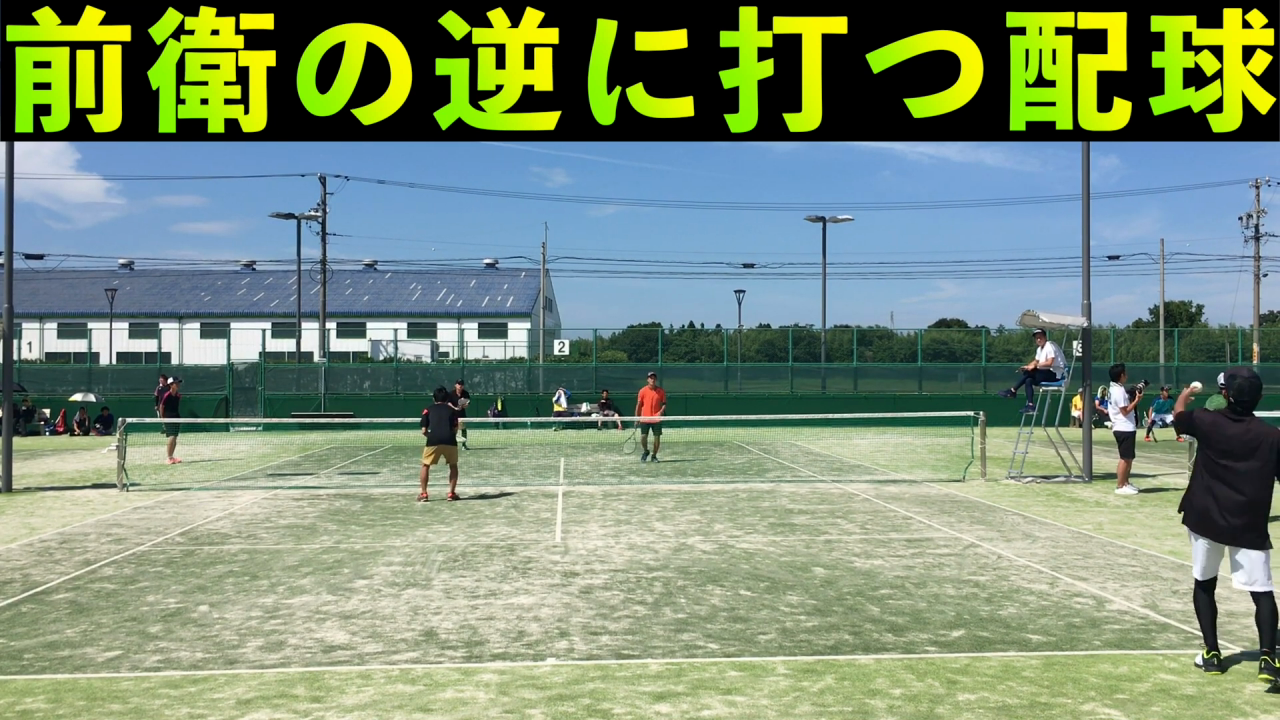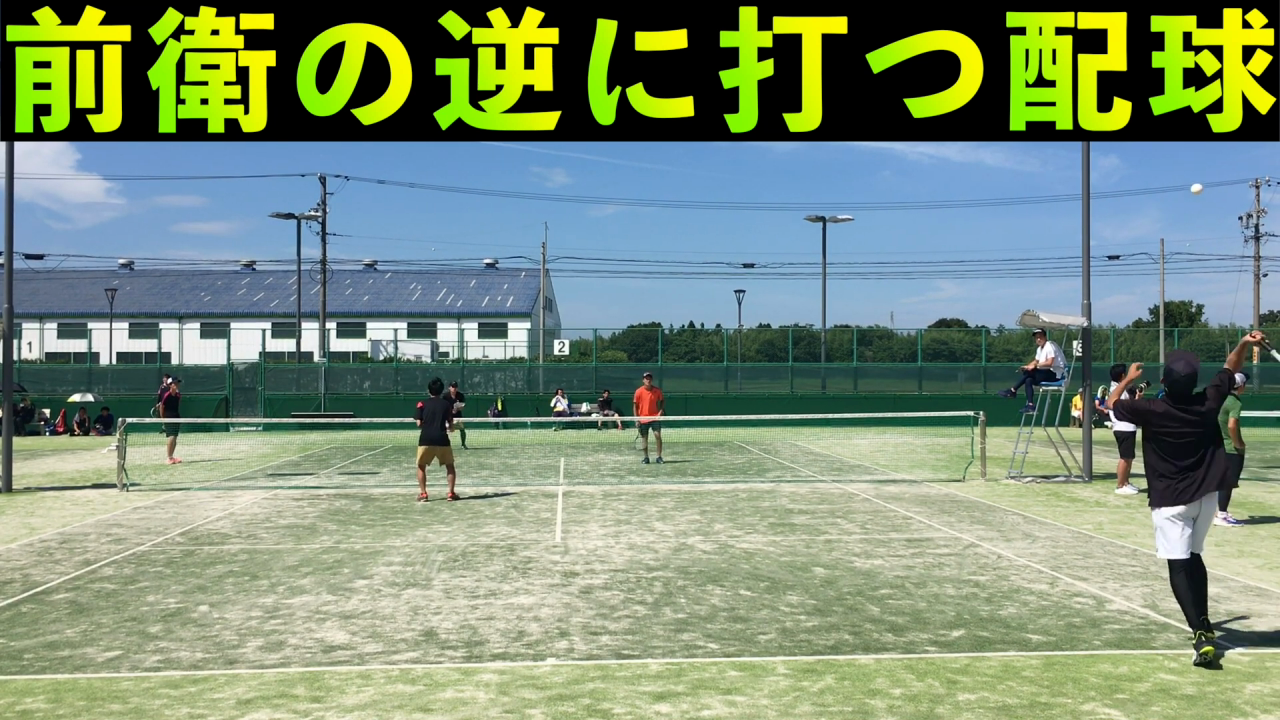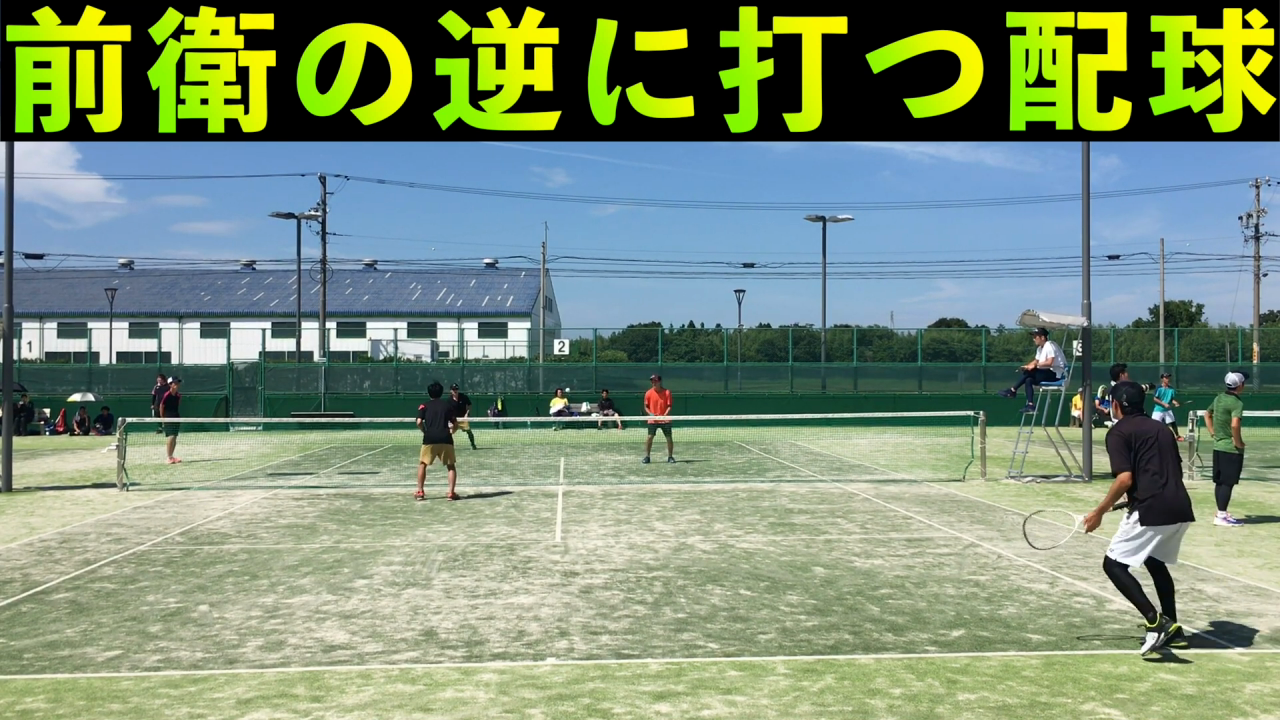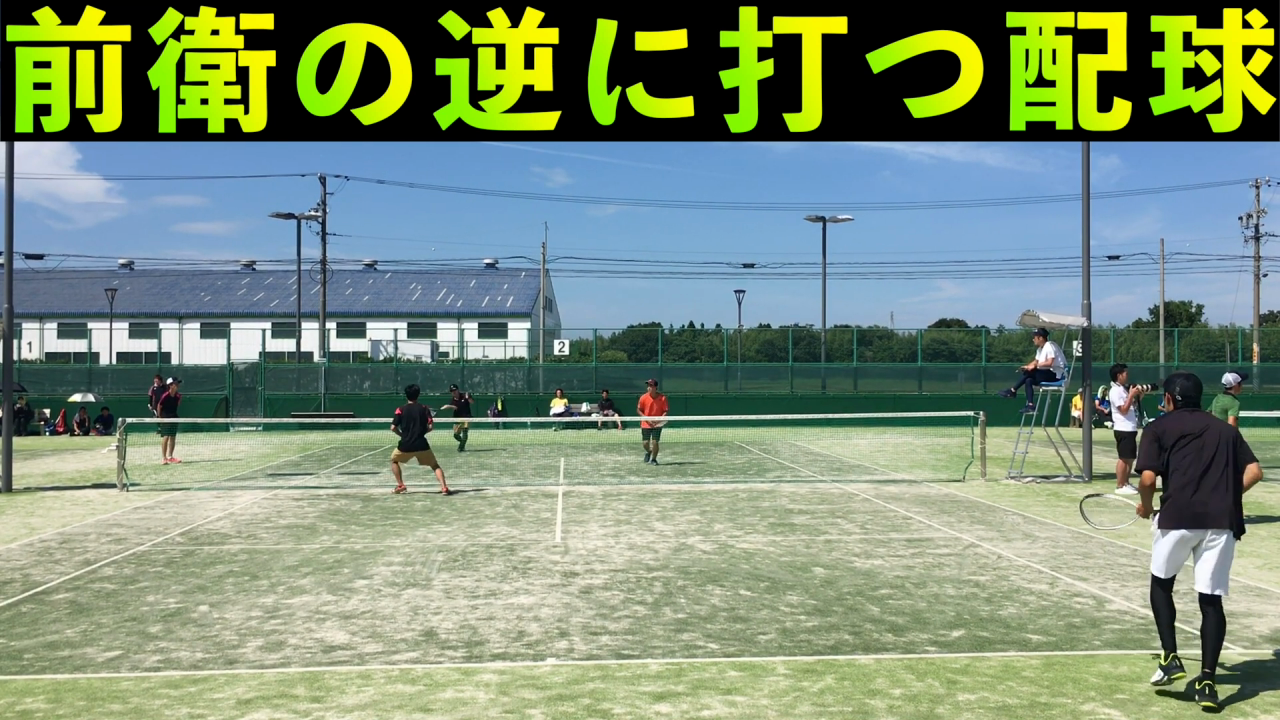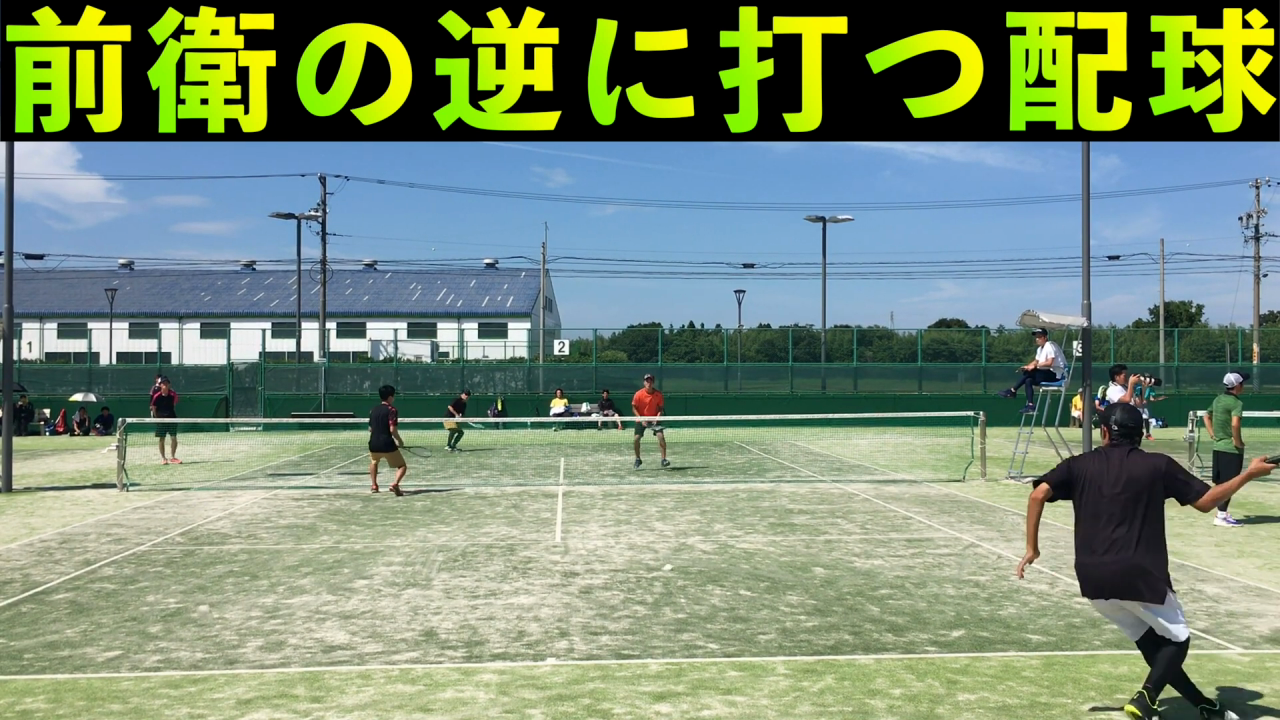
dt=0.7s
person 1, frame 1
left shoulder: (1206, 422)
left elbow: (1178, 415)
left wrist: (1185, 394)
left hip: (1205, 522)
right hip: (1248, 529)
left knee: (1204, 585)
left ankle: (1211, 654)
person 1, frame 2
left shoulder: (1152, 411)
right shoulder: (1207, 404)
left elbow: (1112, 405)
right elbow: (1229, 370)
left wrist: (1128, 379)
right wrist: (1243, 345)
left hip: (1170, 500)
right hip: (1205, 495)
left knee: (1179, 568)
right knee: (1194, 557)
left ankle: (1201, 634)
right ankle: (1203, 627)
person 1, frame 3
left shoulder: (1119, 433)
right shoulder: (1162, 429)
left elbow: (1125, 479)
left wrist: (1099, 511)
left hip: (1151, 511)
right hip: (1180, 509)
left knee: (1114, 566)
right knee: (1156, 563)
left ankle: (1155, 621)
right ankle: (1170, 627)
person 1, frame 4
left shoulder: (1159, 428)
right shoulder: (1227, 429)
left elbow: (1147, 479)
right elbow: (1253, 472)
left wrist: (1145, 505)
left hip: (1177, 518)
right hip: (1221, 522)
left knee: (1161, 585)
right knee: (1210, 601)
left ankle: (1170, 659)
right ankle: (1207, 680)
person 1, frame 5
left shoulder: (1079, 464)
right shoulder: (1157, 464)
left elbow: (1039, 492)
right elbow: (1205, 501)
left wrist: (1031, 546)
right wrist: (1250, 474)
left hip: (1093, 581)
right hip: (1141, 580)
left knee: (1152, 640)
right knee: (1177, 643)
